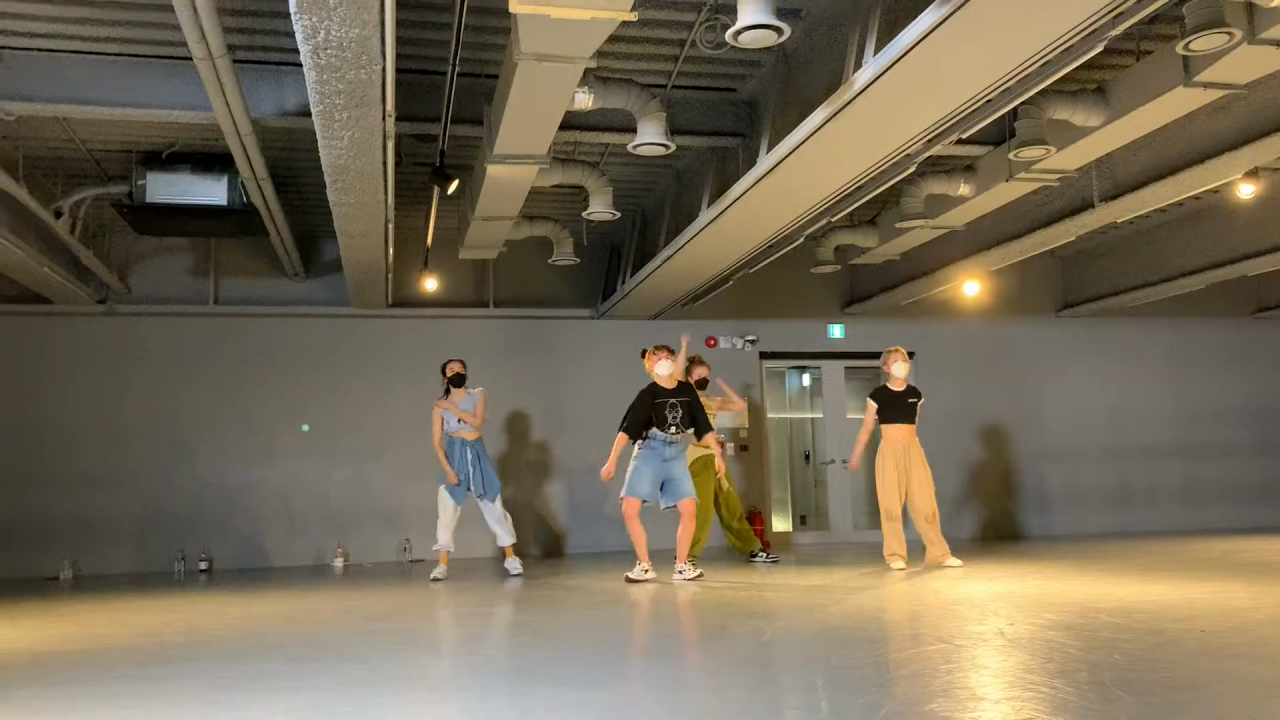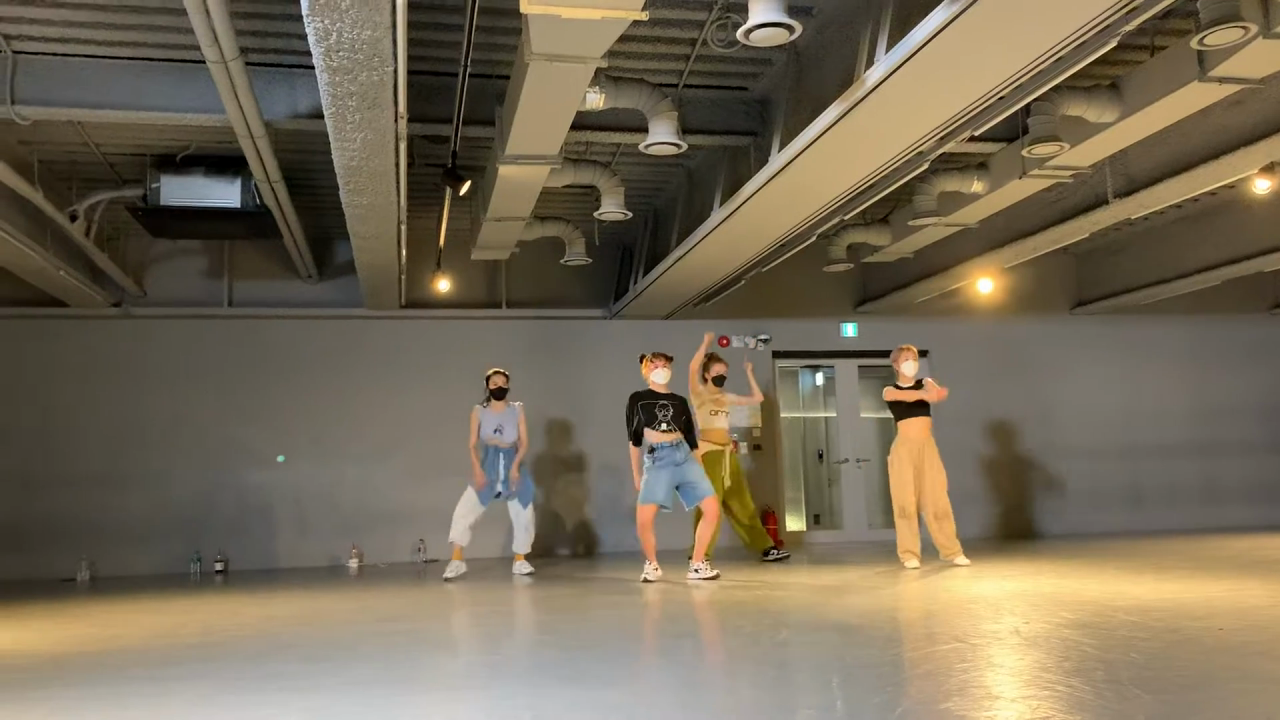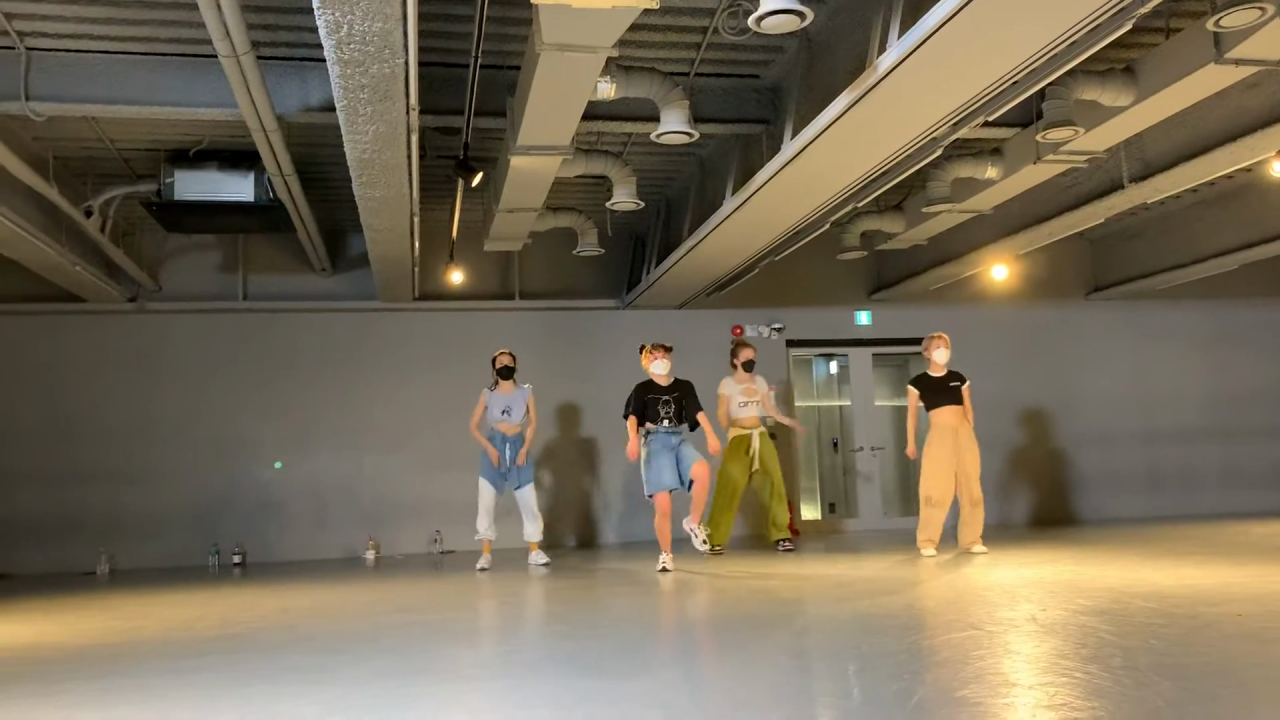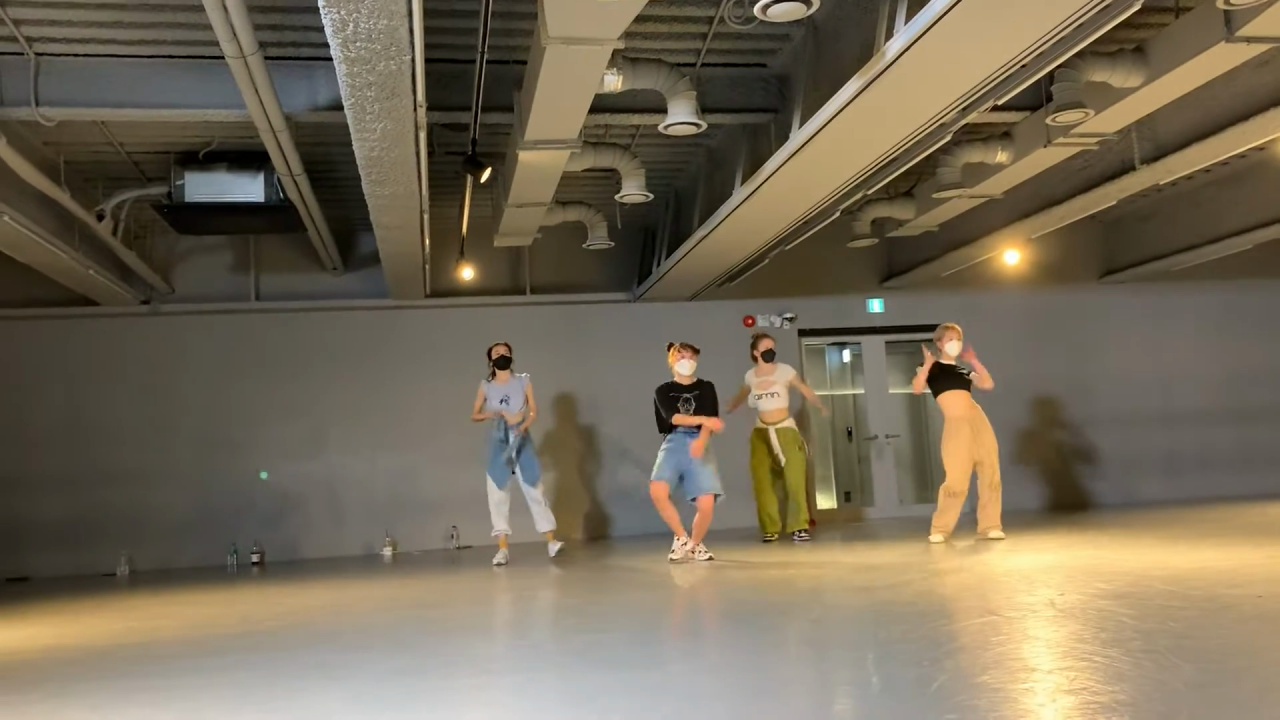
dt=0.5s
person 1, frame 1
left shoulder: (687, 389)
right shoulder: (648, 394)
left elbow: (703, 425)
right elbow: (628, 427)
left wrist: (717, 454)
right wrist: (612, 460)
left hip: (676, 453)
right hip: (650, 451)
left knee: (688, 510)
right knee: (630, 509)
left ankle: (682, 566)
right ankle: (644, 564)
person 1, frame 2
left shoulder: (680, 401)
right shoulder: (637, 399)
right elbow: (634, 439)
left wrist: (699, 472)
right wrist: (637, 474)
left hip: (684, 456)
right hip: (657, 459)
left knee: (712, 509)
right knee: (643, 519)
left ankle: (697, 564)
right ankle: (652, 564)
person 1, frame 3
left shoulder: (684, 386)
right shoulder: (642, 389)
left elbow: (698, 411)
right elbow: (631, 415)
left wrist: (710, 434)
right wrist: (633, 438)
left hip: (679, 440)
right hip: (655, 443)
left knee: (702, 472)
right knee: (662, 505)
left ankle: (694, 522)
right ankle: (666, 555)
person 1, frame 4
left shoulder: (706, 387)
right shoulder: (663, 391)
left elbow: (711, 420)
right elbow: (674, 418)
left wrist: (702, 440)
right wrist: (704, 419)
left hip: (698, 444)
right hip: (673, 443)
left knee: (706, 505)
right knee: (658, 491)
left ankle: (696, 544)
right ankle: (682, 538)
person 2, frame 1
left shoulder: (915, 394)
right shoulder: (878, 394)
right elbow: (867, 426)
right wrist: (856, 455)
left hip: (912, 449)
right hip: (889, 450)
left knee: (924, 502)
right knee: (891, 504)
left ankle: (939, 554)
right ankle: (896, 555)
person 2, frame 2
left shoulder: (924, 383)
right shoulder: (890, 390)
left elbow: (935, 391)
right elbow: (905, 396)
left wrist: (938, 392)
right wrist: (924, 393)
left hip: (927, 446)
right hip: (904, 447)
left knee: (937, 500)
right knee: (905, 500)
left ankle: (952, 551)
right ankle: (909, 554)
person 2, frame 3
left shoulder: (959, 378)
right shoulder: (918, 382)
left elbow: (968, 409)
right elbow: (912, 413)
left wrist: (969, 436)
right wrist: (911, 442)
left hip: (963, 434)
right hip: (938, 435)
left knee: (971, 490)
right knee: (935, 490)
left ankle: (970, 540)
right ankle: (927, 542)
person 2, frame 4
left shoulder: (964, 370)
right shoulder: (932, 368)
left elbow: (988, 384)
right elbow: (917, 388)
left wrist: (974, 361)
right wrist: (926, 365)
left hip: (978, 421)
right hip: (955, 426)
left knee: (990, 475)
right knee: (957, 481)
left ankle: (989, 526)
right ankle: (940, 529)
person 3, frame 1
left shoulder: (477, 395)
right shoulder: (440, 406)
left elbow: (476, 421)
right elbow: (437, 442)
left wrist: (453, 408)
right wrist: (448, 469)
left hip: (477, 454)
right hip: (454, 455)
left knee: (493, 506)
right knee: (447, 510)
left ankle: (510, 556)
right ankle: (442, 564)
person 3, frame 2
left shoulder: (517, 410)
right shoulder: (479, 412)
left elbow: (524, 442)
right elbow: (472, 445)
left wrist: (515, 465)
right wrist: (477, 470)
left hip: (512, 462)
right hip: (488, 462)
left knee: (524, 513)
right knee: (465, 508)
left ankle: (519, 560)
right ankle: (457, 561)
person 3, frame 3
left shoulder: (525, 392)
right shoulder: (487, 395)
left elbow: (532, 423)
right elbow: (473, 426)
left wrist: (525, 449)
right wrist: (489, 447)
left hip: (517, 448)
right hip: (494, 448)
left knee: (528, 500)
right knee: (486, 500)
left ankle: (535, 551)
right ankle: (486, 553)
person 3, frame 4
left shoulder: (523, 381)
right shoulder: (486, 386)
left elbow: (533, 411)
right elbow: (474, 415)
left wrist: (523, 426)
right wrist: (488, 414)
left hip: (521, 439)
right hip: (498, 440)
left knee: (534, 490)
right knee: (498, 495)
left ankle: (550, 539)
right ankle: (503, 548)
person 4, frame 1
left shoulder: (712, 401)
left elbow: (741, 407)
left wrist: (724, 388)
left hip: (714, 455)
right hip: (698, 456)
left knee: (731, 506)
right knee: (702, 506)
left ankle: (753, 548)
right ankle: (687, 554)
person 4, frame 2
left shoulder: (728, 397)
right shoulder: (698, 393)
left elbow: (757, 399)
right elbow: (692, 369)
left wrist: (749, 374)
right wrist: (705, 344)
left hip: (728, 452)
right hip: (708, 452)
left knee: (742, 502)
left ankle: (765, 547)
person 4, frame 3
left shoulder: (760, 382)
right shoulder: (727, 384)
left elbow: (771, 411)
right elbow: (722, 416)
left wrist: (791, 422)
right wrist: (725, 421)
left hip: (761, 436)
right hip: (739, 437)
left knee: (774, 485)
right knee: (729, 489)
left ankle: (781, 536)
right ankle: (714, 540)
person 4, frame 4
left shoulder: (785, 370)
right shoulder: (750, 375)
left elbow: (805, 390)
right elbow: (743, 395)
left wrist: (820, 406)
right wrist: (730, 408)
left hip: (785, 429)
right hip: (761, 431)
left knee: (795, 479)
right knee: (761, 480)
left ankle: (799, 526)
right ankle: (770, 528)
